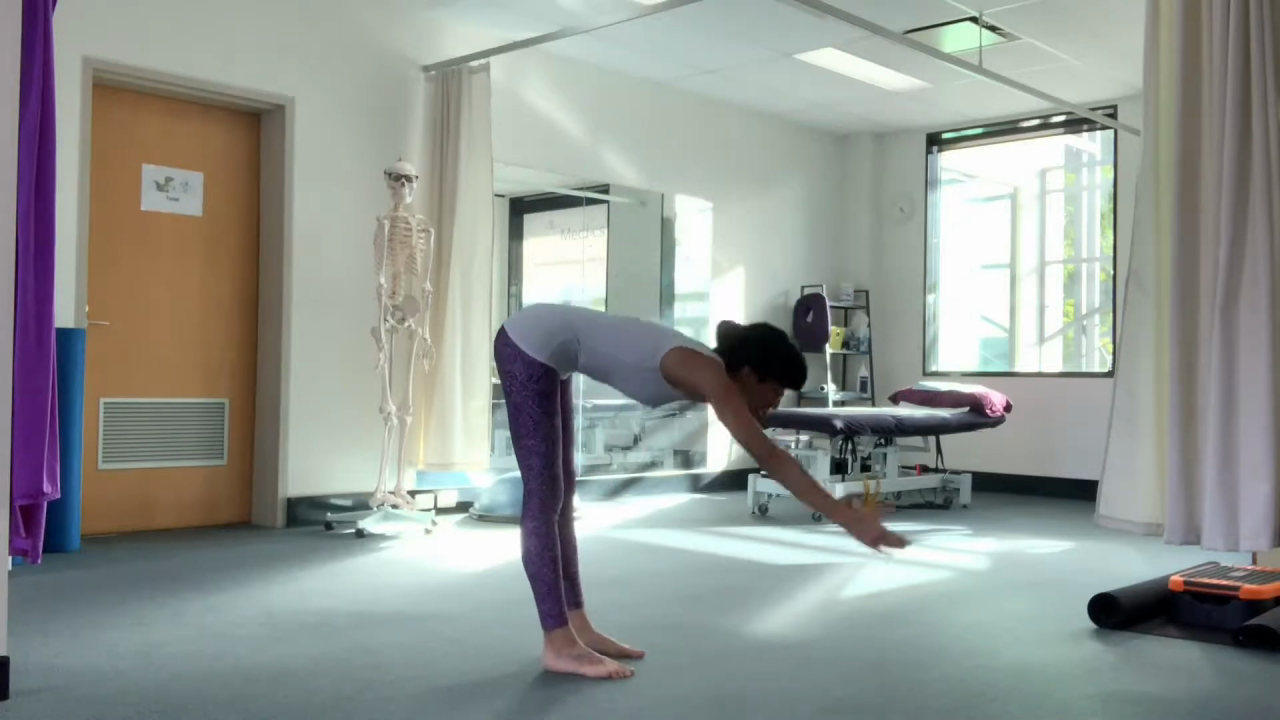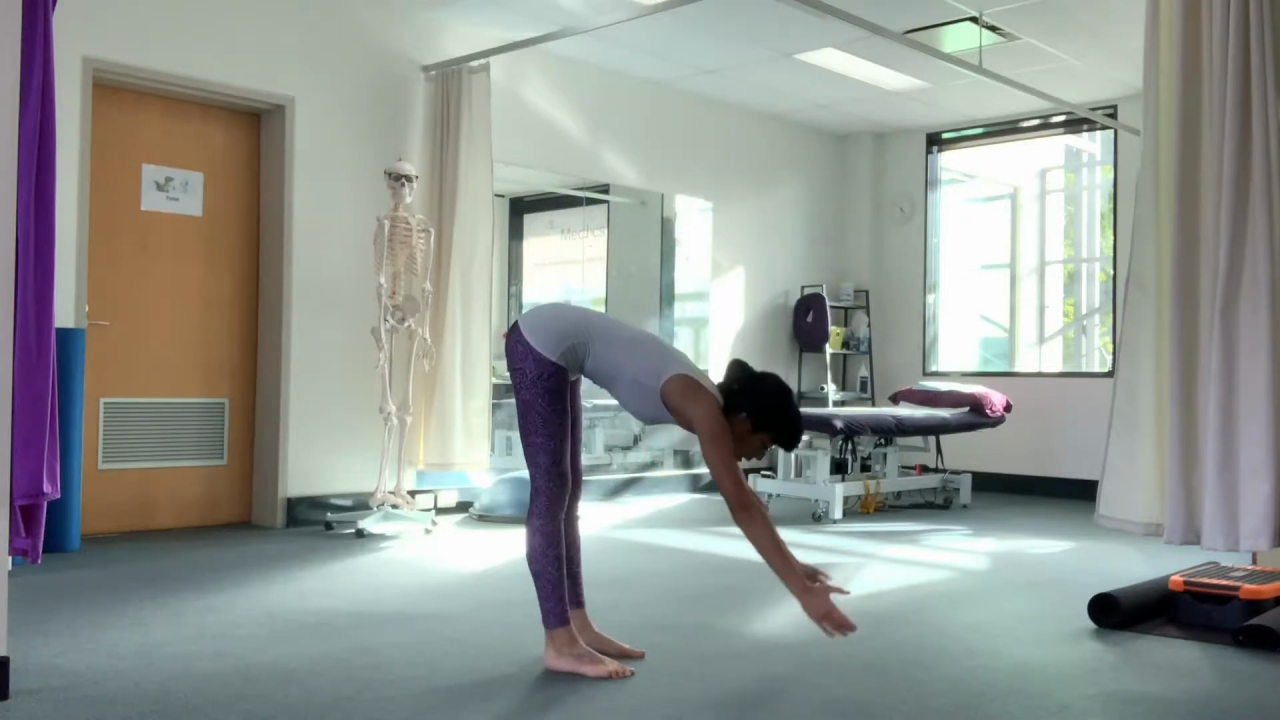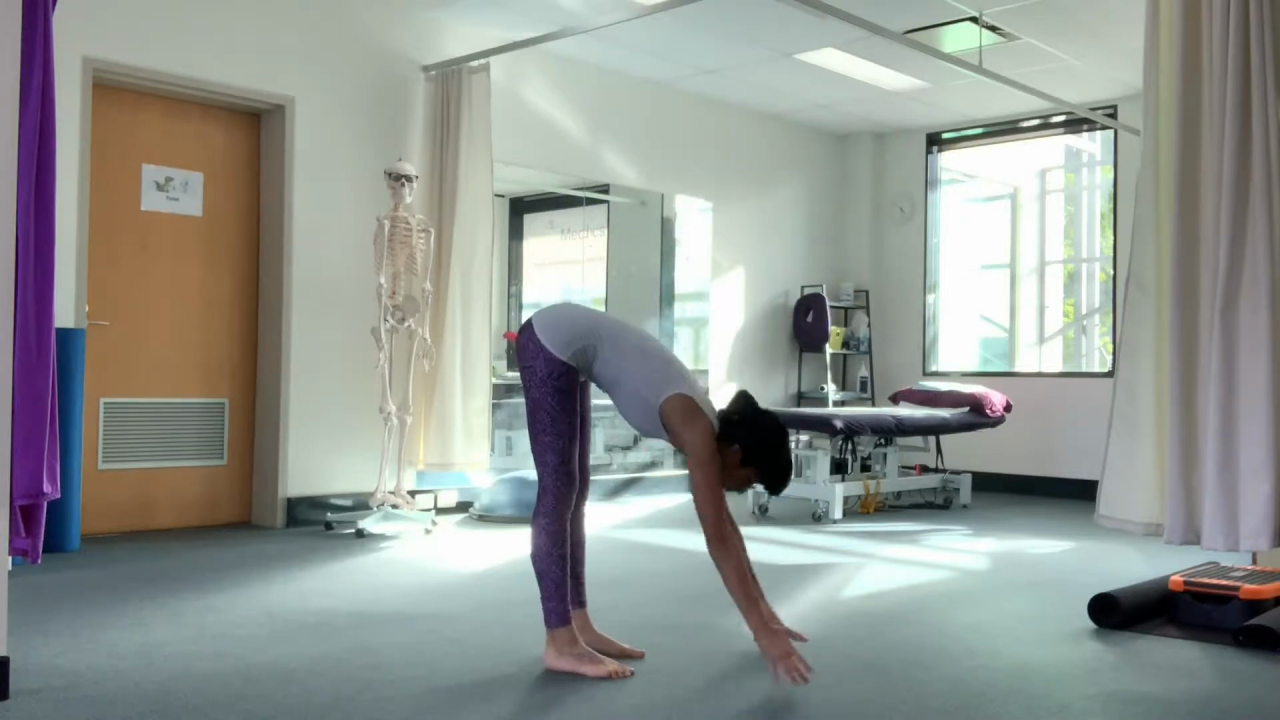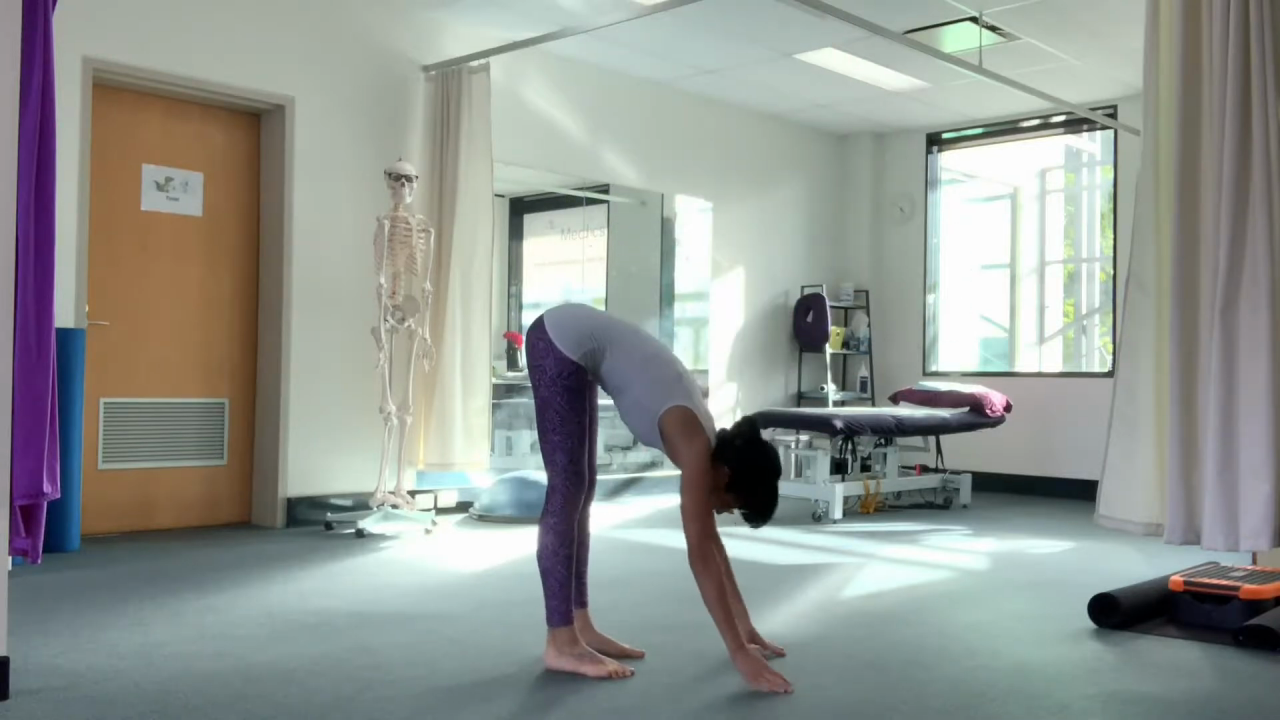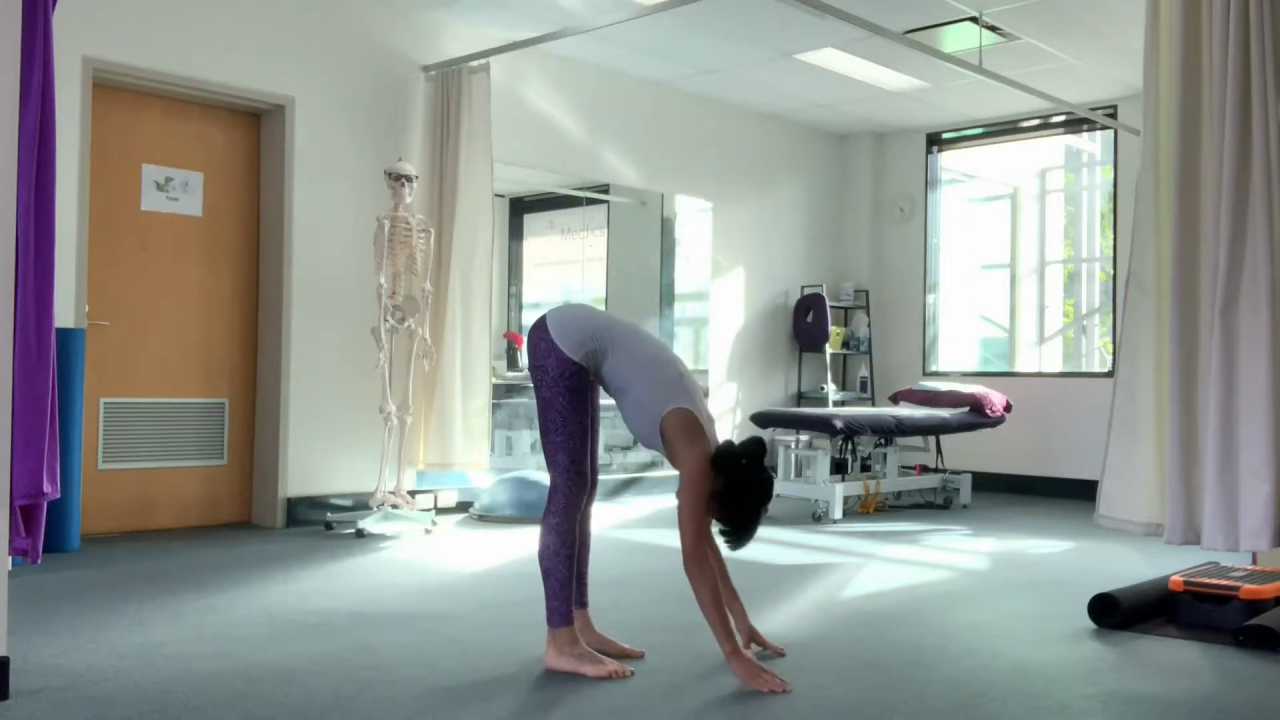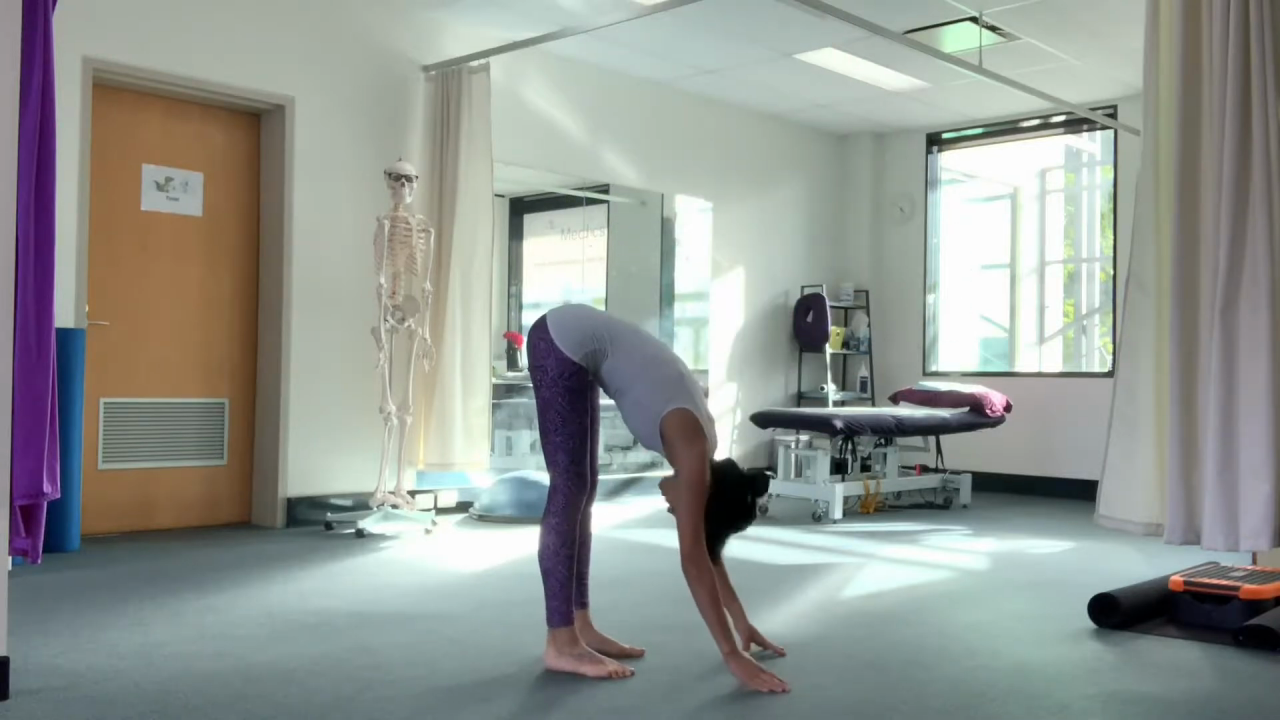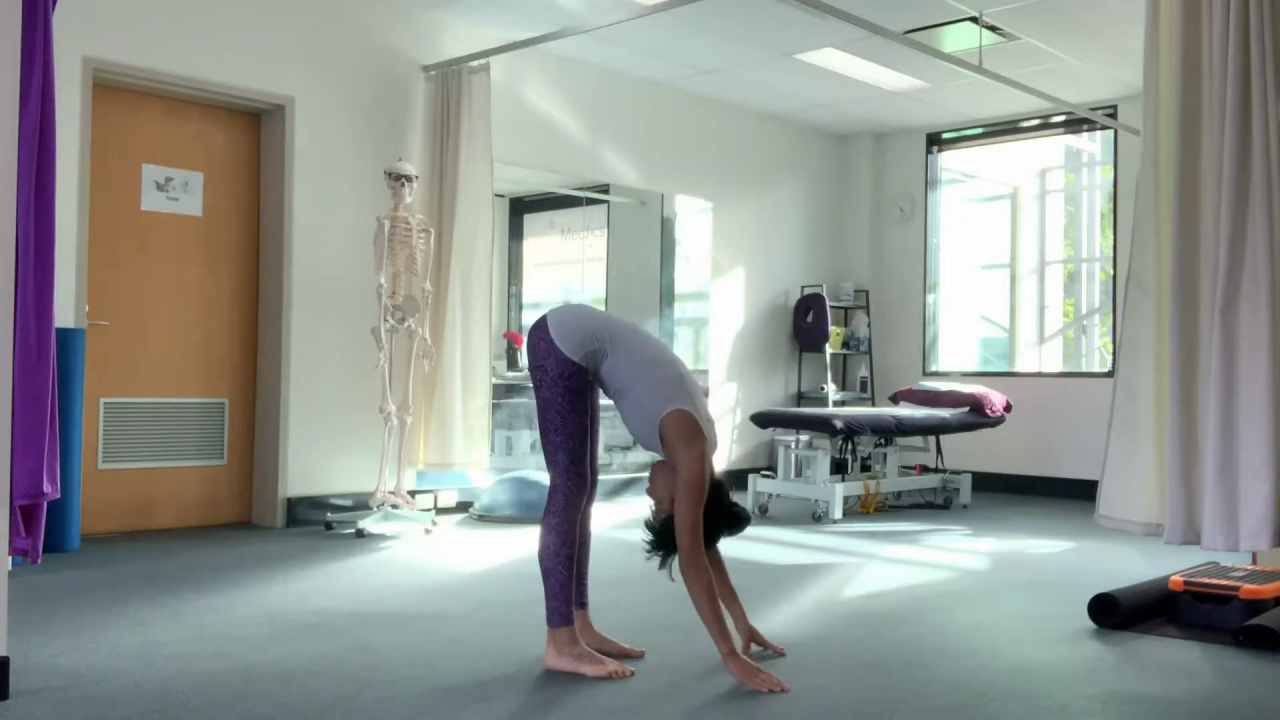
dt=0.1s
person 1, frame 1
left shoulder: (706, 370)
right shoulder: (708, 373)
left elbow: (767, 450)
right elbow: (766, 455)
left wrist: (835, 506)
right wrist: (844, 515)
left hip: (544, 351)
right hip: (531, 346)
left knee: (561, 492)
right knee: (546, 495)
left ankle: (578, 627)
right ankle: (559, 645)
person 1, frame 2
left shoulder: (711, 406)
right shoulder: (704, 408)
left elbow: (743, 500)
right elbow: (742, 506)
left wrist: (792, 568)
right wrist: (800, 589)
left hip: (556, 344)
right hip: (543, 342)
left knee: (566, 491)
right knee: (552, 492)
left ankle: (579, 627)
right ankle: (559, 646)
person 1, frame 3
left shoulder: (701, 425)
right shoulder: (699, 434)
left elbow: (723, 526)
right elbow: (719, 540)
left wrist: (761, 608)
right wrist: (763, 633)
left hip: (563, 346)
right hip: (555, 344)
left knee: (573, 492)
right knee: (561, 492)
left ankle: (579, 628)
right ankle: (560, 645)
person 1, frame 4
left shoulder: (703, 443)
right shoulder: (695, 445)
left elbow: (710, 541)
right elbow: (701, 554)
left wrist: (744, 625)
right wrist: (740, 654)
left hip: (574, 345)
right hip: (563, 342)
left knee: (580, 490)
right knee: (568, 492)
left ankle: (579, 627)
right ankle: (560, 645)
person 1, frame 5
left shoulder: (701, 444)
right shoulder: (696, 450)
left elbow: (705, 545)
right elbow: (695, 559)
left wrist: (743, 623)
right wrist: (735, 657)
left hip: (575, 345)
right hip: (566, 342)
left knee: (582, 490)
right knee: (570, 493)
left ankle: (579, 627)
right ankle: (561, 644)
person 1, frame 6
left shoulder: (694, 444)
right shoulder: (693, 448)
left elbow: (705, 546)
right elbow: (693, 560)
left wrist: (742, 623)
right wrist: (732, 655)
left hip: (576, 344)
right hip: (565, 342)
left knee: (582, 491)
right knee: (570, 492)
left ankle: (580, 627)
right ankle: (560, 645)
person 1, frame 7
left shoulder: (693, 445)
right shoulder: (692, 452)
left elbow: (703, 548)
right elbow: (692, 561)
left wrist: (743, 623)
right wrist: (731, 656)
left hip: (576, 344)
right hip: (565, 341)
left knee: (581, 491)
right knee: (571, 492)
left ankle: (579, 627)
right ankle: (561, 645)
